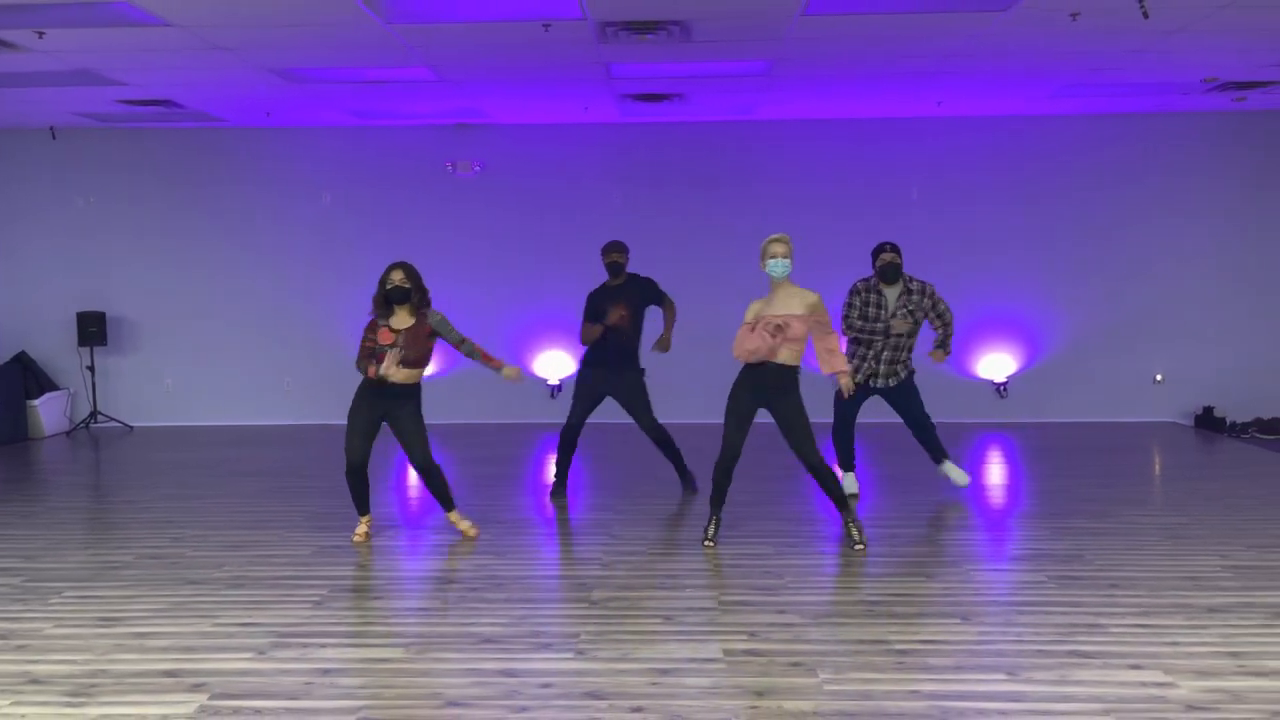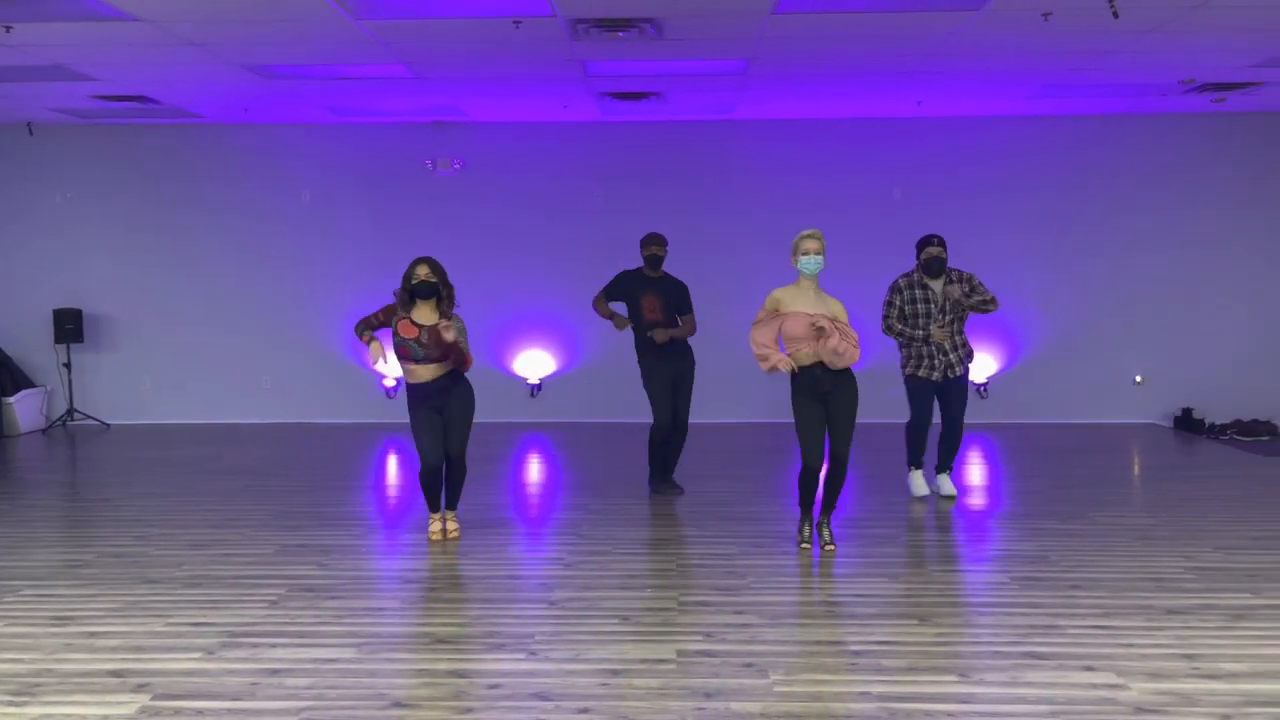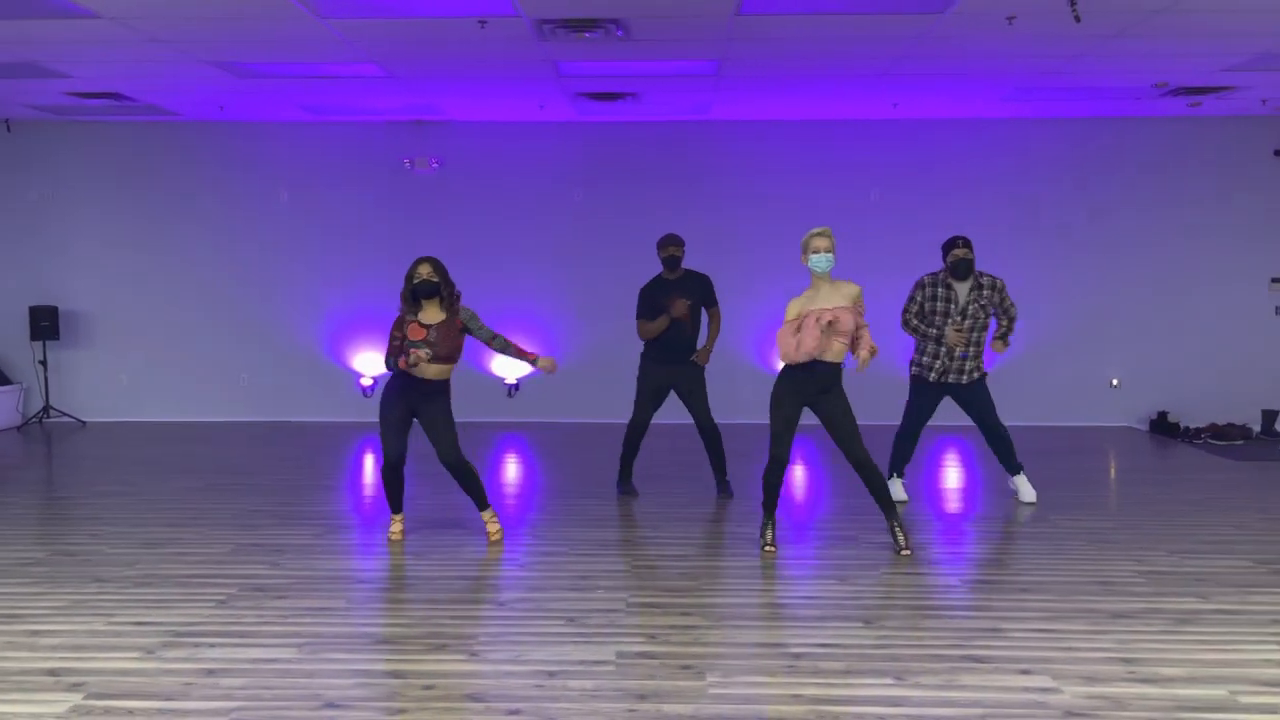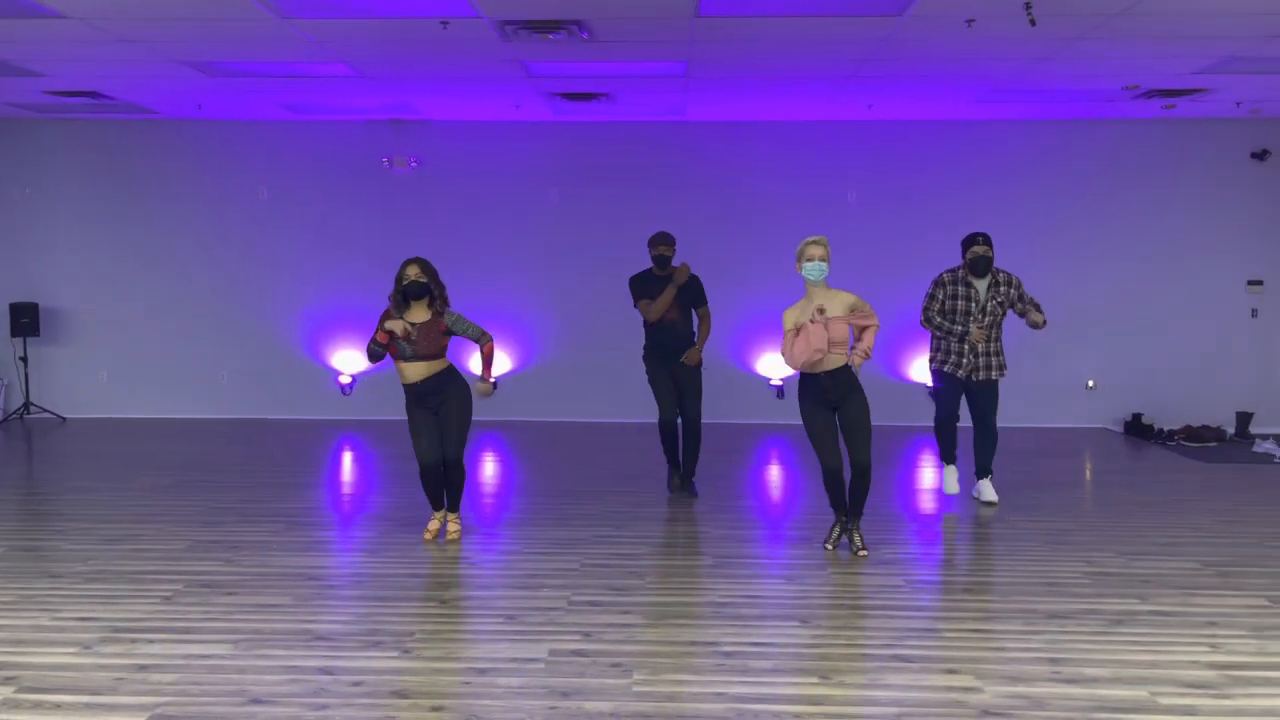
dt=0.5s
person 1, frame 1
left shoulder: (809, 299)
right shoulder: (757, 307)
left elbow: (825, 335)
right elbow: (742, 350)
left wrist: (841, 370)
right wrist: (768, 334)
left hip: (786, 386)
right hip: (750, 382)
left knee: (813, 459)
right knee: (728, 454)
left ankle: (848, 516)
right ankle: (715, 516)
person 1, frame 2
left shoulder: (834, 305)
right shoulder: (778, 297)
left elbow: (852, 353)
right elbow: (759, 335)
left wrist: (828, 336)
right wrist: (776, 359)
left hip: (839, 384)
right hip: (804, 385)
left knee: (840, 456)
right knee: (813, 461)
left ankle: (824, 520)
right ankle: (805, 518)
person 1, frame 3
left shoulder: (852, 292)
right shoulder: (798, 304)
left elbow: (859, 329)
right elbow: (788, 352)
left wrist: (865, 349)
right wrist: (818, 327)
left hip: (829, 386)
right hip: (793, 382)
left knee: (860, 457)
right knee: (777, 458)
left ankle: (892, 520)
right ankle: (768, 521)
person 1, frame 4
left shoulder: (846, 301)
right shoulder: (792, 314)
left elbow: (870, 324)
right elbow: (795, 358)
left wrist: (861, 351)
right wrist: (816, 325)
left hip: (847, 387)
right hip: (812, 392)
left knee: (861, 463)
right knee: (830, 464)
left ankle: (854, 525)
right ankle: (839, 519)
person 2, frame 1
left shoulder: (430, 319)
right shoulder: (376, 324)
left elbow: (464, 345)
right elbow: (362, 363)
left wrist: (500, 367)
right wrist: (380, 368)
left hip: (407, 401)
right hip: (371, 396)
left knee: (423, 463)
right knee: (355, 463)
left ankle: (453, 514)
right ankle: (364, 519)
person 2, frame 2
left shoulder: (453, 321)
right shoulder: (397, 313)
left elbow: (465, 365)
right elbow: (362, 325)
left wrist: (453, 343)
right wrist: (372, 341)
left hip: (455, 393)
right hip: (420, 399)
left knee: (455, 456)
right knee: (432, 460)
left ankle: (451, 514)
right ankle: (434, 515)
person 2, frame 3
left shoulder: (459, 315)
right shoulder: (405, 320)
left elbow: (495, 341)
right elbow: (390, 362)
left wrist: (534, 359)
right wrist: (412, 357)
left hip: (436, 397)
right hip: (399, 393)
left knee: (451, 458)
right knee: (393, 459)
left ankle: (488, 514)
right ankle: (397, 517)
person 2, frame 4
left shoulder: (444, 317)
right shoulder: (391, 316)
left elbow: (485, 339)
right elbow: (373, 355)
left wrist: (485, 377)
right wrist: (387, 330)
left hip: (451, 391)
right hip: (417, 400)
left knee: (452, 457)
right knee: (428, 459)
left ankle: (453, 516)
right ankle: (437, 513)
person 3, frame 1
left shoulder: (921, 291)
right shoulder: (860, 289)
left elbow: (944, 317)
right elbow: (849, 325)
left wrist: (943, 347)
right wrist: (888, 329)
left hip: (897, 373)
right hip: (857, 370)
left knee: (918, 421)
right knee: (842, 424)
left ankle: (943, 462)
right ankle: (847, 473)
person 3, frame 2
left shoulder: (962, 279)
right shoulder: (902, 286)
left elbow: (991, 303)
right elbow: (890, 325)
left wrist: (963, 297)
right wrist: (927, 335)
left hip: (956, 363)
right hip: (918, 365)
left knee: (954, 421)
right knee: (920, 417)
left ankle: (942, 473)
right ankle: (915, 470)
person 3, frame 3
left shoulder: (992, 286)
right shoulder: (927, 284)
left elbow: (1007, 314)
right elbow: (908, 319)
left wrist: (1002, 339)
right wrist: (941, 335)
left hip: (970, 371)
right hip: (930, 368)
left knee: (991, 424)
right knee: (912, 423)
left ankle: (1016, 475)
right ankle: (895, 478)
person 3, frame 4
left shoulder: (1008, 283)
right shoulder: (946, 281)
left elbow: (1028, 308)
right elbow: (928, 317)
left wrist: (1037, 318)
right wrist: (964, 332)
left hip: (986, 367)
right hip: (949, 363)
left knee: (986, 425)
right knee: (946, 415)
left ankle: (983, 479)
right ankle: (950, 466)
person 4, frame 1
left shoulder: (642, 285)
right shoulder: (595, 297)
left elbow: (668, 305)
right elbow: (585, 339)
left wrist: (667, 333)
right wrist: (605, 322)
left hip: (627, 372)
right hip: (593, 371)
left knee: (649, 425)
right knee: (573, 424)
left ankle: (683, 472)
right ankle: (561, 479)
person 4, frame 2
left shoulder: (677, 287)
right shoulder: (627, 280)
left elbow: (690, 326)
right elbow: (598, 301)
left wrist: (669, 333)
right wrist: (612, 316)
left hip: (681, 358)
right hip: (653, 361)
left knee: (681, 420)
right knee: (662, 419)
left ankle: (667, 475)
right ankle: (656, 477)
person 4, frame 3
left shoulder: (699, 282)
right shoulder: (649, 291)
left elbow: (714, 315)
right elbow: (644, 334)
left wrist: (707, 348)
right wrist: (670, 314)
left hip: (688, 364)
right hip: (654, 366)
left knee: (705, 421)
right knee: (639, 421)
left ankle: (722, 478)
right ankle: (624, 477)
person 4, frame 4
left shoulder: (691, 280)
right shoulder: (639, 281)
left elbow: (704, 317)
right elbow: (651, 314)
left wrist: (698, 348)
right wrist: (675, 284)
left hip: (686, 359)
right hip: (657, 360)
left knee: (692, 418)
right knee: (668, 416)
left ankle: (687, 477)
right ankle: (673, 468)
